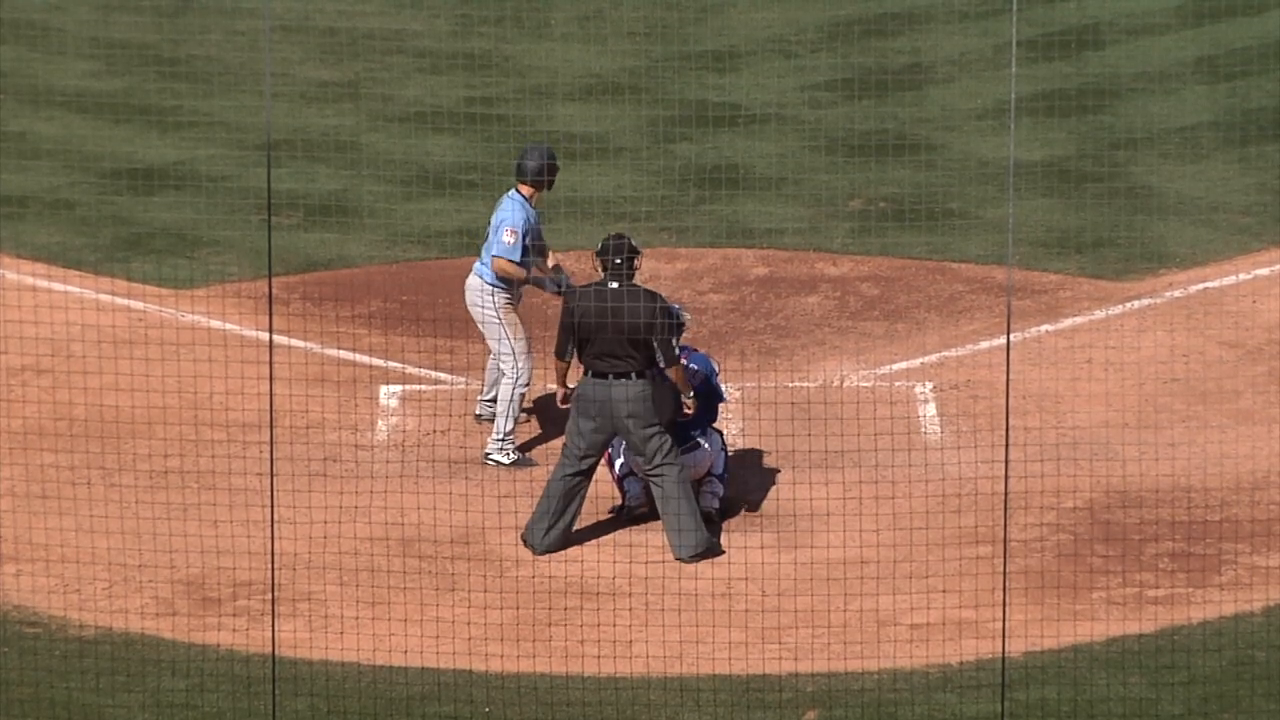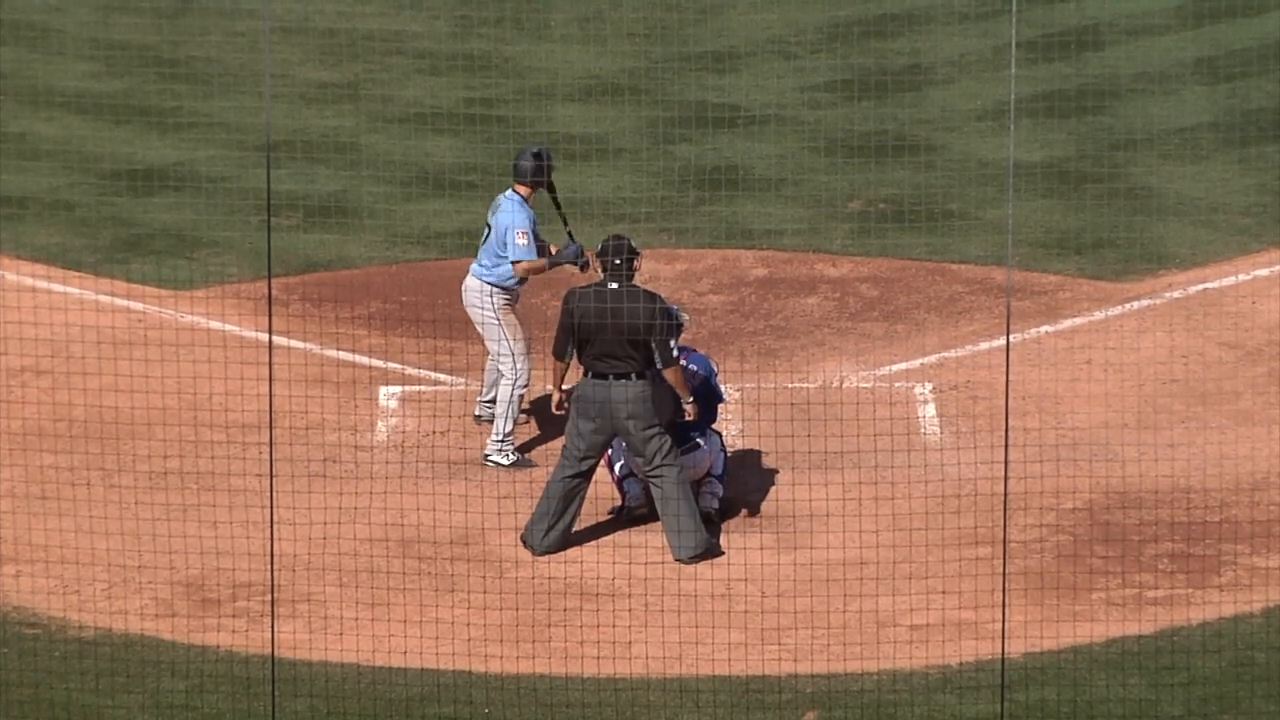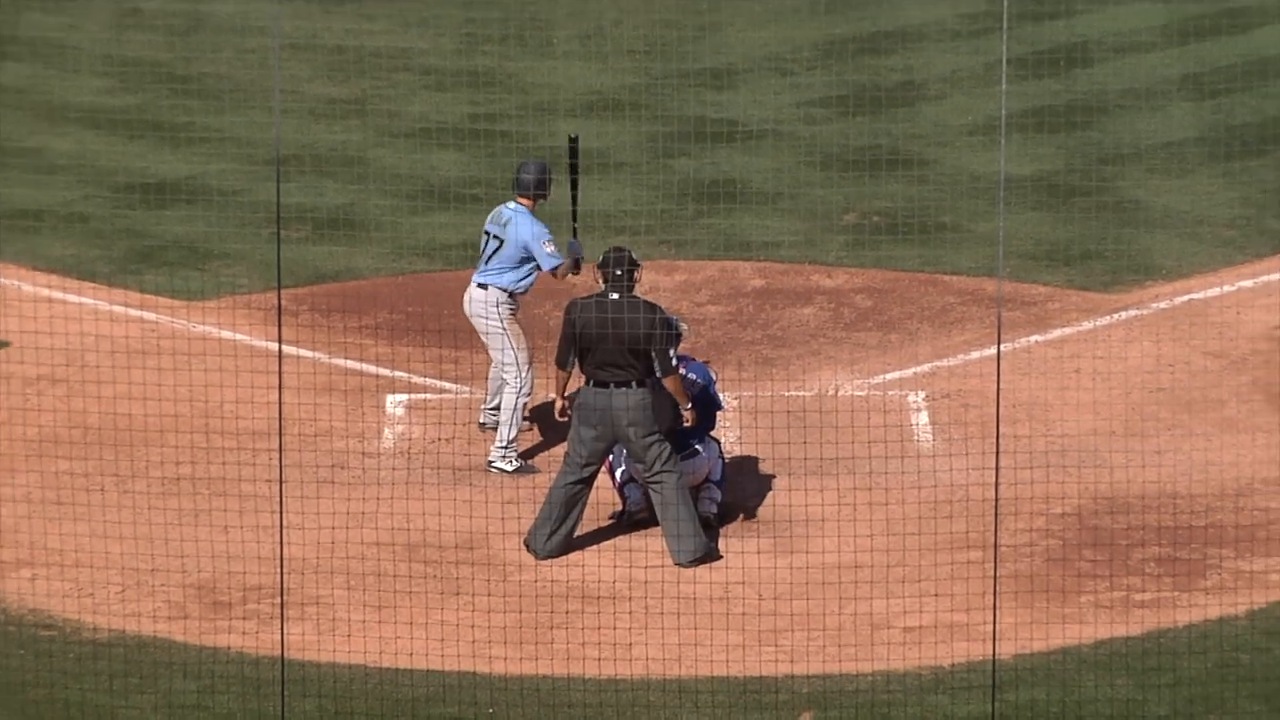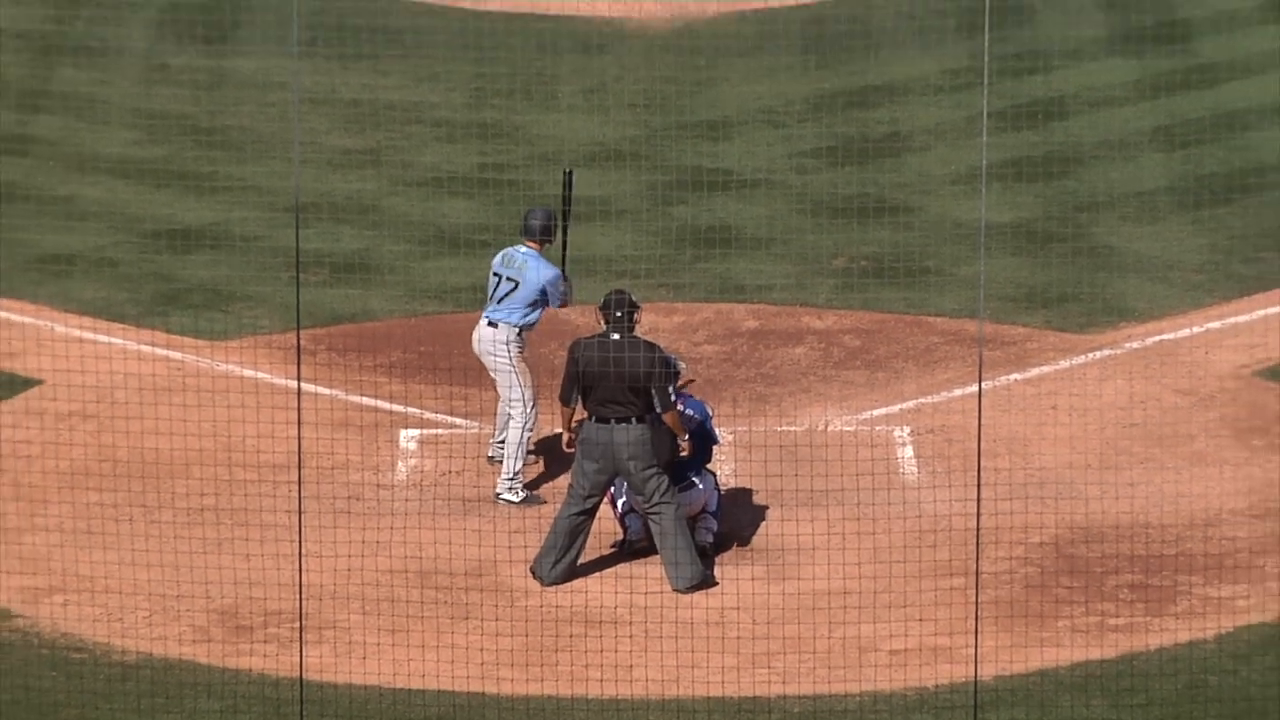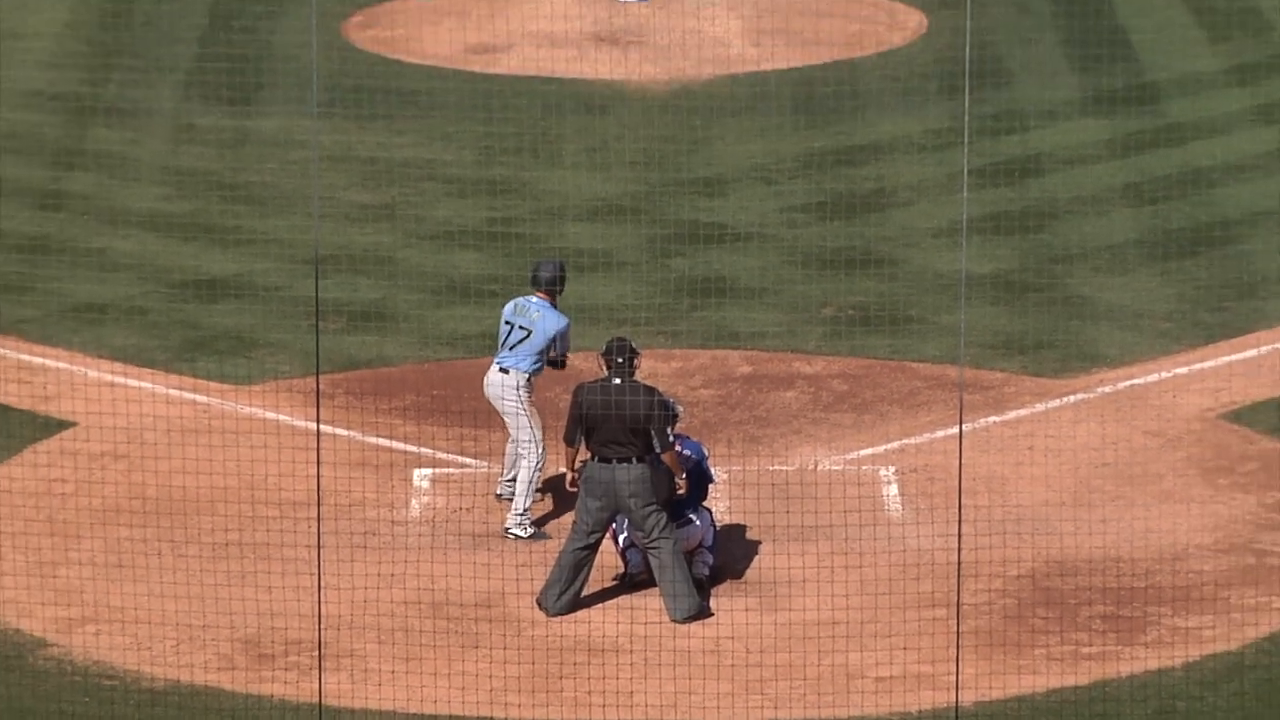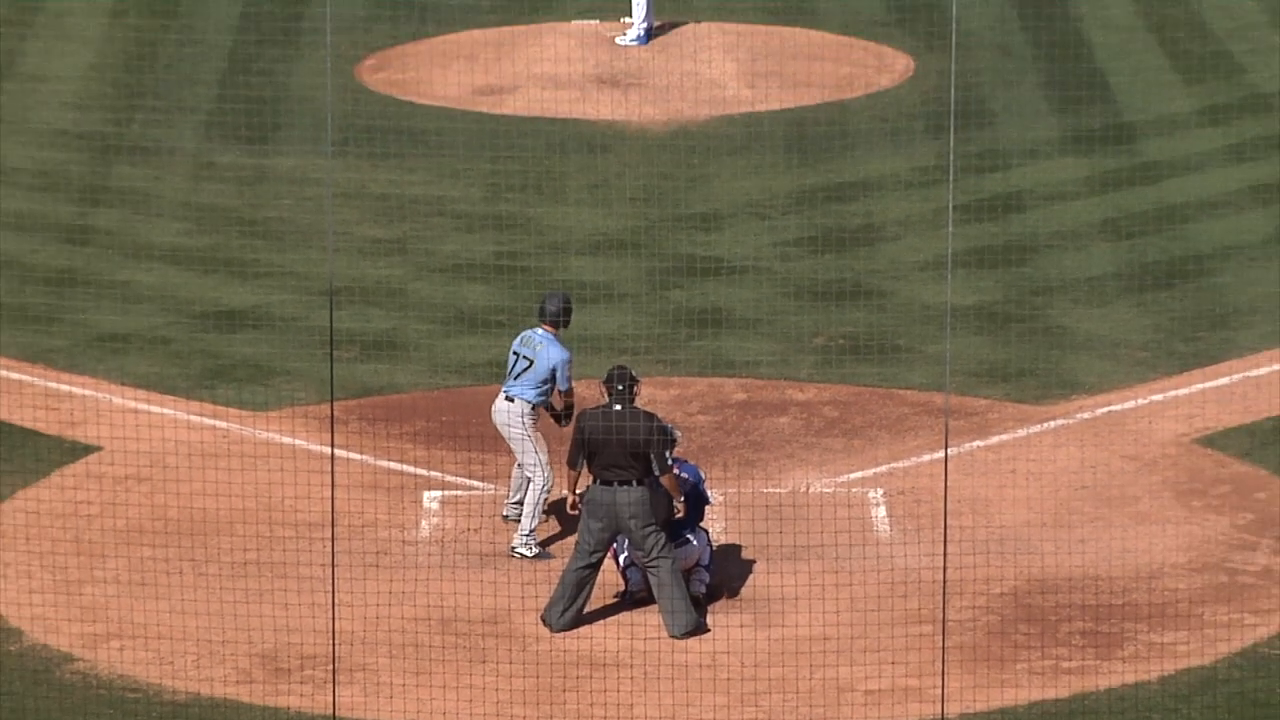
dt=0.2s
person 1, frame 1
left shoulder: (576, 298)
right shoulder: (653, 303)
left elbow: (564, 353)
right elbow: (669, 362)
left wrist: (562, 385)
right wrist: (686, 394)
left hip: (592, 392)
right hip: (639, 393)
left knee: (572, 466)
right knee: (664, 468)
left ankle: (542, 536)
right ankle: (692, 543)
person 1, frame 2
left shoulder: (576, 299)
right shoulder: (653, 304)
left elbow: (562, 353)
right elbow: (668, 363)
left wrist: (557, 389)
right wrist: (687, 398)
left hip: (592, 392)
right hip: (638, 394)
left knee: (571, 467)
right knee: (664, 470)
left ankle: (541, 537)
right ankle: (691, 544)
person 1, frame 3
left shoulder: (577, 310)
right shoulder: (653, 314)
left elbow: (565, 362)
right elbow: (667, 371)
left wrist: (560, 396)
right wrist: (685, 405)
left hip: (592, 400)
right hip: (638, 401)
left knee: (574, 473)
right knee: (663, 475)
left ankle: (544, 542)
right ankle: (691, 548)
person 1, frame 4
left shoulder: (580, 349)
right shoulder: (652, 353)
left elbow: (568, 399)
right elbow: (666, 407)
left wrist: (567, 430)
right wrist: (682, 437)
left hip: (594, 435)
right hip: (638, 437)
left knee: (577, 504)
right knee: (662, 506)
left ankle: (550, 569)
right ankle: (688, 575)
person 1, frame 5
left shoulder: (584, 393)
right shoulder: (651, 397)
left elbow: (572, 440)
right elbow: (664, 447)
left wrist: (570, 469)
right wrist: (679, 476)
left hip: (597, 474)
right hip: (638, 476)
left knee: (580, 540)
right knee: (661, 541)
left ankle: (555, 601)
right ankle: (685, 606)
person 1, frame 6
left shoulder: (586, 419)
right shoulder: (651, 422)
left elbow: (575, 463)
right elbow: (663, 471)
left wrist: (571, 492)
right wrist: (678, 499)
left hip: (599, 497)
right hip: (638, 498)
left knee: (583, 559)
right knee: (660, 561)
left ankle: (558, 617)
right ankle: (683, 623)
person 2, frame 1
left shoulder: (523, 205)
right shoulder: (515, 212)
left elbow: (539, 247)
right elbow: (500, 265)
left wrist: (554, 273)
right wrist: (541, 280)
left hip: (485, 289)
right hip: (492, 294)
left knee: (502, 351)
right knee: (518, 368)
left ankle: (488, 407)
right ankle: (499, 448)
person 2, frame 2
left shoulder: (505, 201)
right shoulder: (519, 215)
left elbow: (533, 247)
right elbow: (524, 268)
left wrist: (559, 253)
right wrist: (563, 258)
left hip: (479, 286)
right hip: (490, 295)
left knee: (501, 352)
right knee: (516, 370)
left ankle: (487, 408)
right ankle: (499, 449)
person 2, frame 3
left shoulder: (498, 212)
right shoulder: (533, 228)
right elbow: (559, 272)
left wrist: (560, 257)
right wrist: (574, 254)
left hip: (477, 294)
right hip: (495, 303)
left knee: (504, 359)
right knee: (519, 377)
left ankle: (491, 415)
right ankle: (503, 455)
person 2, frame 4
left shoulder: (503, 255)
right shoulder: (548, 271)
right elbow: (563, 303)
right wrist: (565, 285)
left hip: (484, 332)
right hip: (504, 340)
left knee: (511, 394)
right knee: (523, 412)
left ankle: (499, 448)
right ankle: (509, 486)
person 2, frame 5
left shoulder: (512, 305)
right shoulder: (558, 321)
right elbow: (559, 357)
right wrist: (552, 358)
left hip: (495, 377)
right hip: (514, 385)
left knee: (519, 435)
right knee: (534, 452)
left ankle: (508, 487)
right ankle: (518, 522)
person 2, frame 6
left shoulder: (524, 337)
right shoulder: (559, 353)
right elbow: (564, 394)
left wrist: (550, 406)
right wrist: (565, 414)
left hip: (503, 405)
right hip: (519, 414)
left knee: (526, 460)
right knee: (542, 477)
left ankle: (513, 508)
person 3, frame 1
right shoulder: (703, 362)
right elbow: (711, 416)
right hip: (694, 461)
left knee: (615, 437)
right knee: (715, 439)
left ankle: (635, 497)
right ankle: (710, 500)
person 3, frame 2
right shoulder: (702, 363)
right elbow: (710, 417)
right hip: (694, 462)
left knee: (615, 440)
right knee: (714, 440)
left ankle: (635, 499)
right ankle: (709, 501)
person 3, frame 3
right shoulder: (701, 371)
right elbow: (709, 425)
right hip: (693, 467)
left knee: (617, 448)
right knee: (711, 446)
left ankle: (635, 505)
right ankle: (708, 507)
person 3, frame 4
right shoulder: (698, 407)
right elbow: (705, 456)
right hip: (690, 499)
left knee: (617, 478)
right knee: (709, 479)
left ankle: (636, 535)
right ankle: (704, 536)
person 3, frame 5
right shoulder: (695, 448)
right elbow: (702, 495)
right hip: (687, 534)
left knee: (620, 517)
right knee: (705, 517)
left ankle: (636, 568)
right ankle: (701, 569)
person 3, frame 6
right shoulder: (692, 472)
right elbow: (698, 518)
right hip: (685, 555)
left knee: (621, 538)
right knee: (702, 538)
left ankle: (637, 586)
right ankle: (698, 587)
